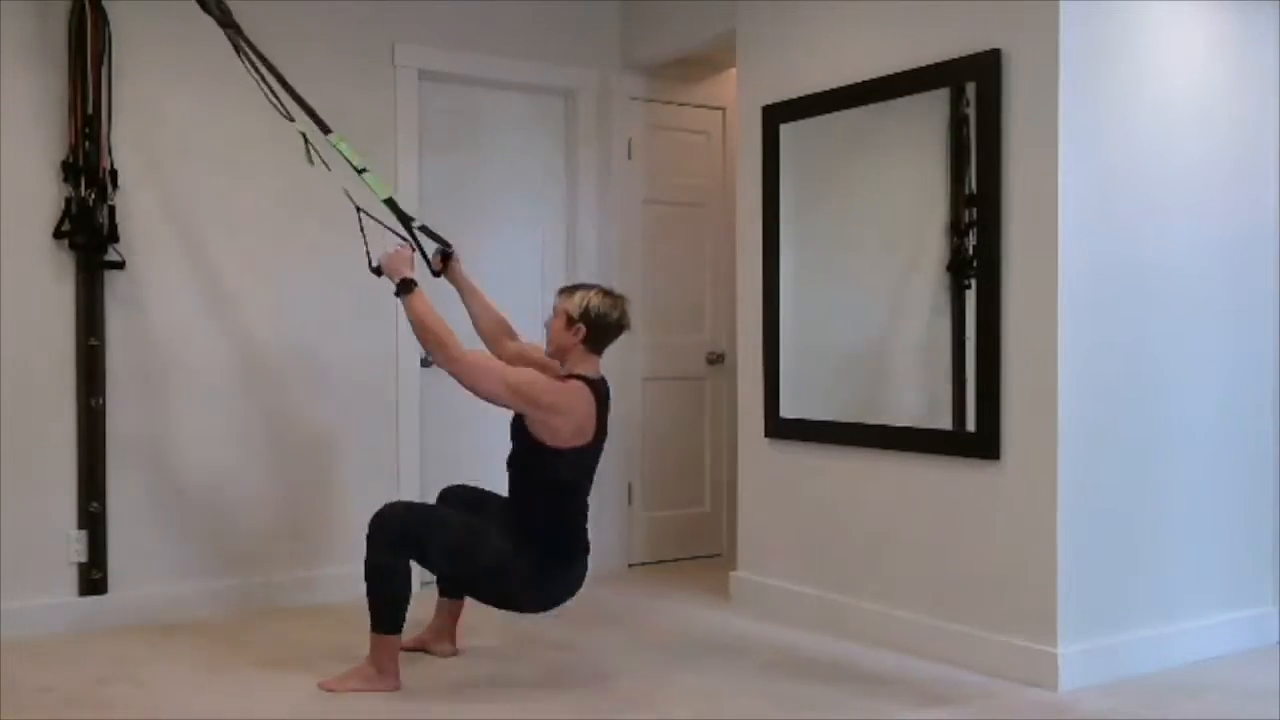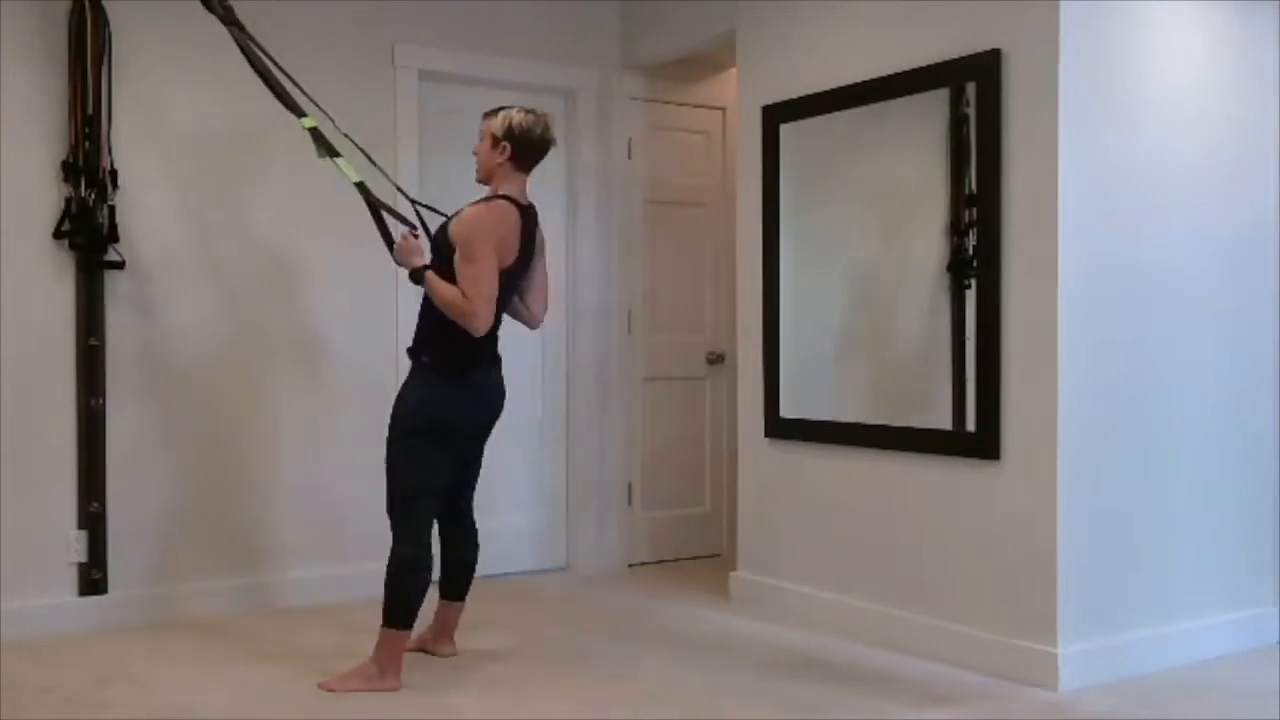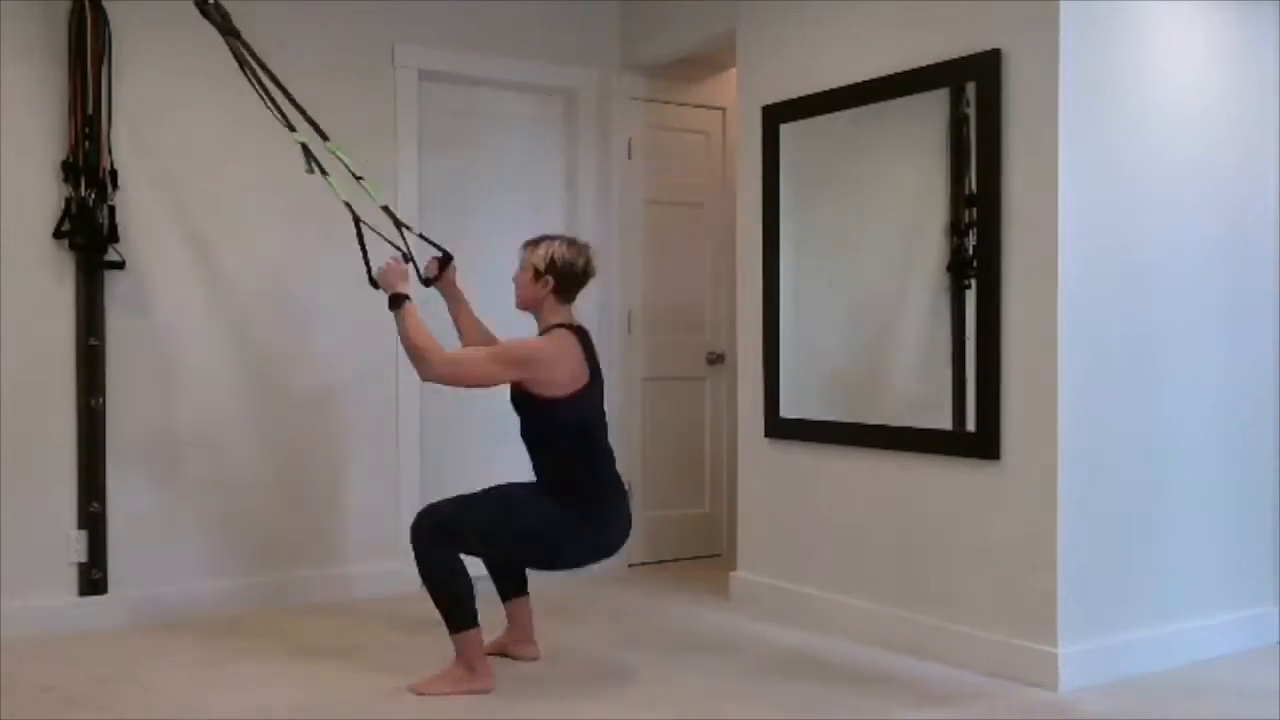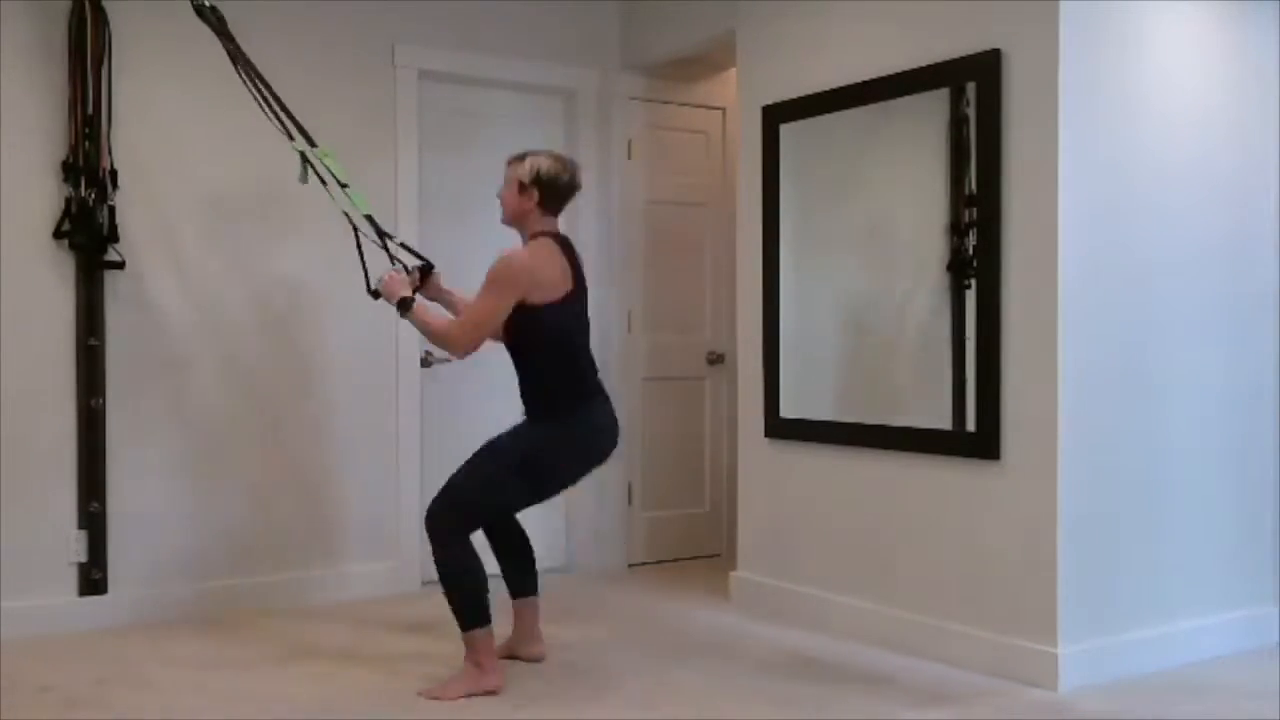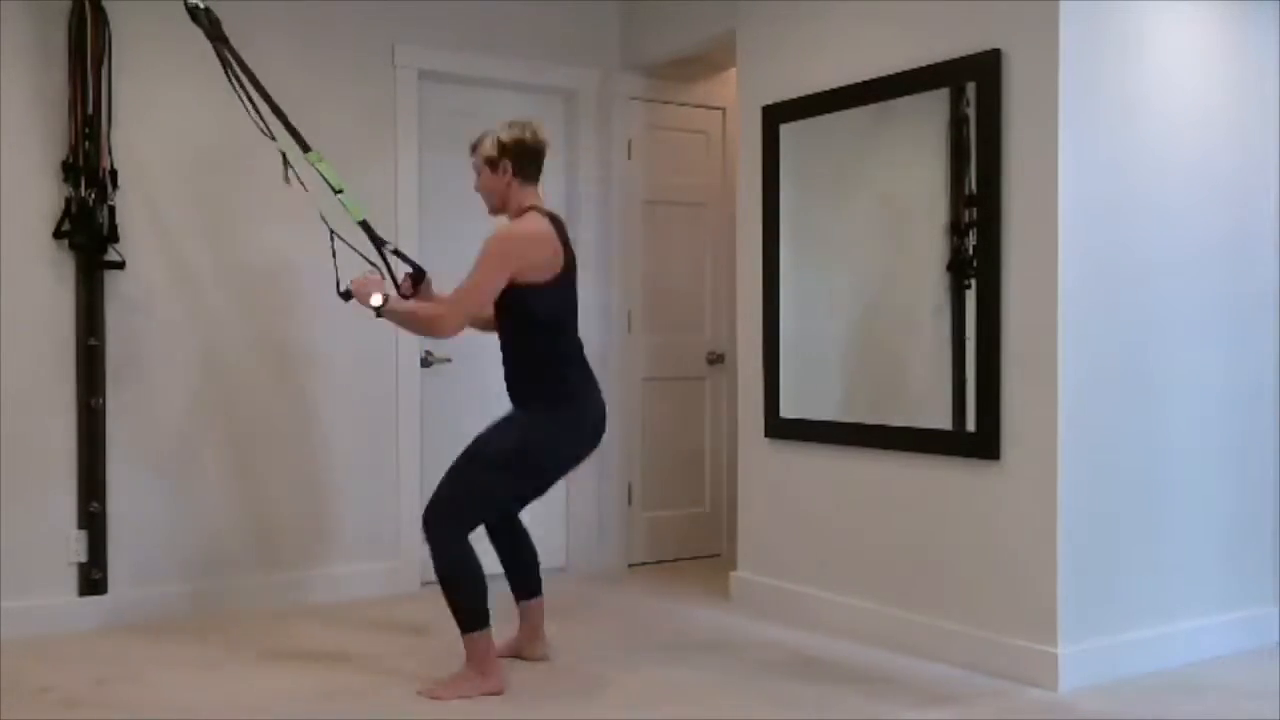
dt=0.4s
person 1, frame 1
left shoulder: (559, 399)
right shoulder: (579, 386)
left elbow: (453, 356)
right elbow: (507, 343)
left wrist: (406, 280)
right wrist: (460, 279)
left hip: (535, 569)
right hip: (549, 557)
left knee: (393, 523)
right knee: (457, 504)
left ankle: (381, 667)
right ankle: (442, 632)
person 1, frame 2
left shoulder: (481, 218)
right shoulder: (526, 219)
left elbow: (476, 318)
right elbow: (534, 314)
left wrist: (421, 266)
left hip: (444, 385)
right hip: (482, 386)
left knee: (409, 516)
right knee: (453, 509)
left ankle: (385, 666)
right ankle: (441, 633)
person 1, frame 3
left shoulder: (543, 354)
right shoulder: (566, 342)
left elbow: (440, 368)
right elbow: (489, 356)
left wrist: (400, 297)
right wrist: (451, 291)
left hip: (580, 520)
right hip: (601, 511)
left knee: (433, 529)
right knee: (487, 521)
left ankle: (468, 670)
right ankle: (520, 637)
person 1, frame 4
left shoulder: (523, 262)
right shoulder: (557, 253)
left elbow: (460, 343)
right elbow: (500, 325)
left wrist: (404, 299)
right wrist: (438, 293)
left hip: (566, 430)
right hip: (590, 425)
left knee: (447, 519)
right knee: (488, 505)
left ankle: (482, 667)
right ankle: (527, 635)
person 1, frame 5
left shoulder: (518, 236)
right shoulder: (546, 228)
left elbow: (446, 321)
right elbow: (476, 309)
left wrist: (379, 300)
right wrist: (417, 291)
left hip: (553, 412)
right hip: (575, 411)
left knee: (445, 520)
right knee: (490, 506)
left ankle: (483, 669)
right ankle: (531, 633)
